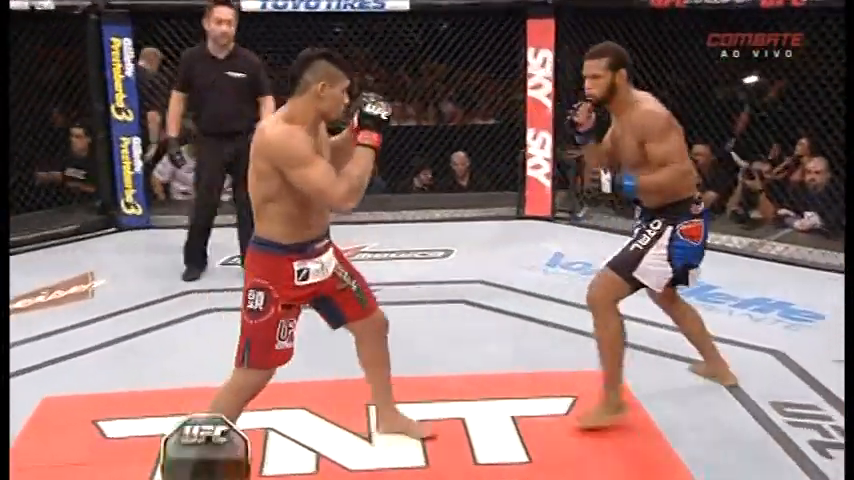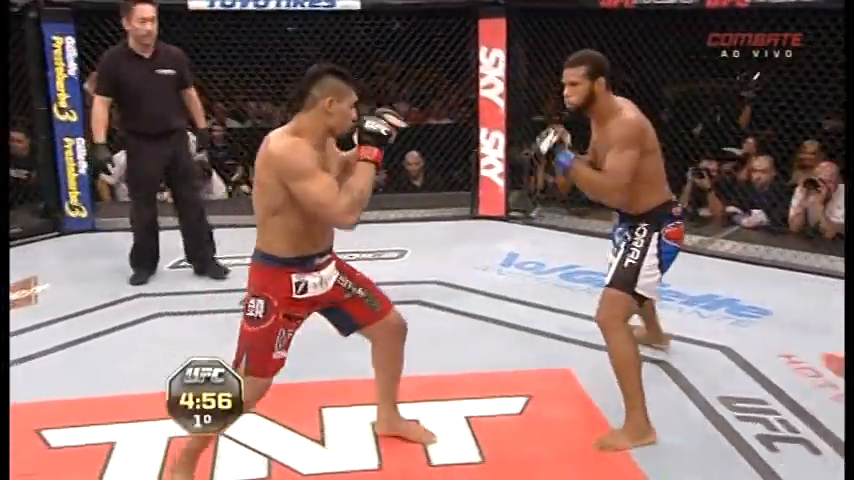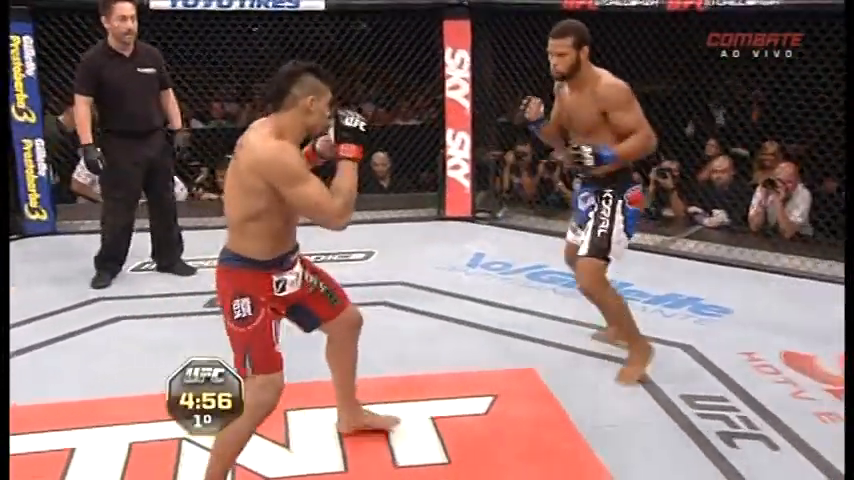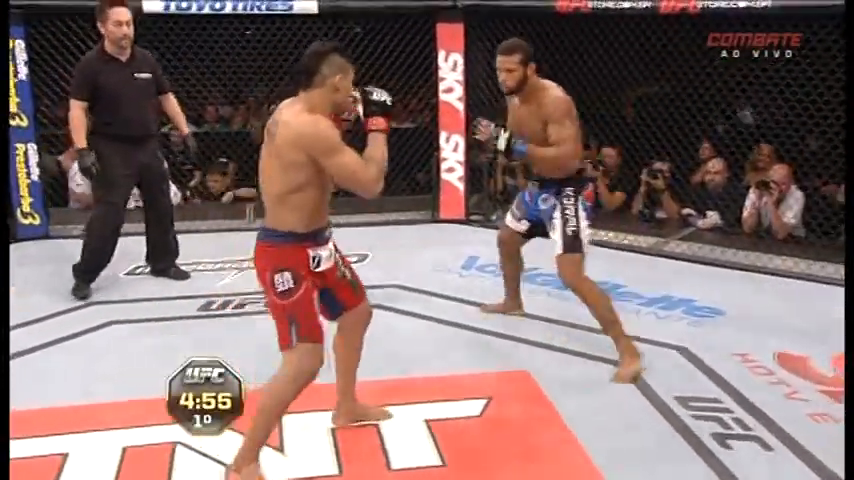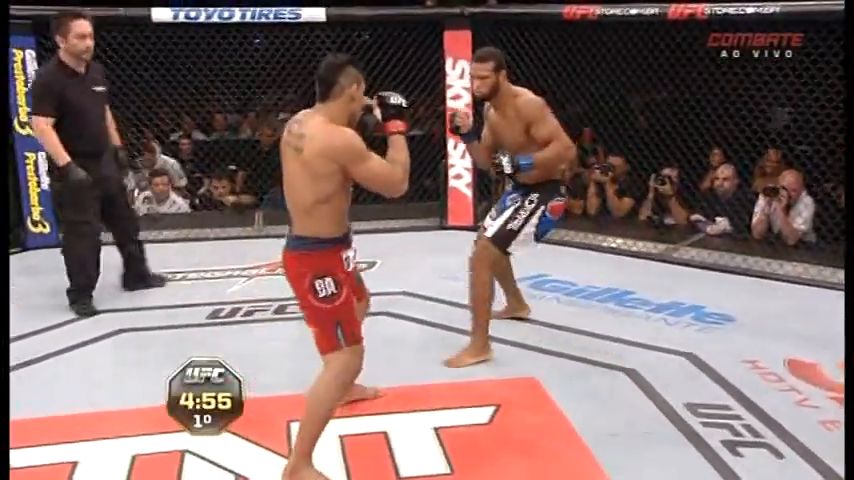
dt=0.4s
person 1, frame 1
left shoulder: (313, 125)
right shoulder: (280, 137)
left elbow: (330, 158)
right elbow: (343, 198)
left wrist: (359, 128)
right wrist: (370, 136)
left hip: (320, 251)
right hip: (278, 265)
left knee: (373, 325)
right knee: (252, 376)
left ankle: (387, 415)
person 1, frame 2
left shoulder: (322, 141)
right shoulder: (285, 150)
left elbow: (341, 171)
right elbow: (345, 213)
left wrist: (369, 145)
right wrist: (371, 151)
left hip: (323, 265)
right hip: (278, 277)
left knee: (392, 327)
right knee: (248, 387)
left ankle: (388, 417)
person 1, frame 3
left shoulder: (271, 131)
right shoulder: (271, 152)
right elbow: (336, 215)
left wrist: (319, 151)
right wrist: (350, 151)
left hip: (285, 264)
right hip: (249, 278)
left knee: (348, 321)
right knee: (264, 390)
left ankle: (350, 413)
person 1, frame 4
left shoulder: (293, 109)
right shoulder: (310, 127)
right elbow: (370, 184)
right wrist: (377, 124)
left hip: (316, 244)
right hip: (285, 253)
left knee: (357, 313)
right knee: (304, 363)
left ankle: (347, 406)
person 1, frame 5
left shoulder: (300, 123)
right shoulder: (339, 139)
right elbow: (396, 185)
left wrist: (359, 121)
right wrist: (395, 125)
left hip: (320, 248)
right hip: (317, 257)
left knee: (358, 304)
right knee: (344, 361)
left ankle: (344, 389)
person 2, frame 1
left shoulder: (649, 116)
right shoulder: (621, 112)
left elbow: (682, 175)
right elbow: (605, 165)
left wrist: (627, 184)
right wrist: (585, 135)
left hip: (675, 221)
right hip: (659, 216)
left knee: (600, 295)
right knee: (665, 296)
left ankle: (611, 402)
right ankle: (717, 366)
person 2, frame 2
left shoulder: (626, 123)
right shoulder: (601, 115)
left elbow: (609, 190)
right elbow: (597, 167)
left wrist: (563, 157)
right wrist: (567, 155)
left hip: (654, 226)
right hip: (633, 218)
left knee: (609, 316)
right knee: (625, 281)
left ankle: (638, 425)
right ankle: (654, 333)
person 2, frame 3
left shoulder: (610, 89)
right shoulder: (562, 86)
left elbow: (646, 140)
right elbow: (556, 139)
left wrist: (604, 156)
right wrist: (536, 121)
left hip: (614, 191)
right hip: (588, 186)
left knee: (589, 279)
right knee: (574, 257)
left ankle: (639, 347)
right ankle: (617, 326)
person 2, frame 4
left shoulder: (554, 100)
right shoulder: (514, 98)
left elbow: (566, 158)
left wrist: (517, 147)
right wrist: (495, 138)
left hip: (567, 190)
right hip: (539, 184)
left knee: (571, 275)
right knee: (506, 240)
left ankle: (628, 351)
right ankle: (512, 301)
person 2, frame 5
left shoulder: (528, 105)
right shoulder: (490, 109)
left elbow: (567, 150)
right elbow: (485, 161)
left wrist: (521, 162)
right wrist: (468, 136)
left hip: (541, 196)
right hip: (520, 190)
left knee: (481, 257)
right knee: (484, 243)
left ankle: (478, 345)
right ankle: (516, 304)
person 3, frame 1
left shoulder: (250, 62)
right shoulder: (191, 59)
left elbow: (266, 100)
right elbow: (178, 98)
right wrist: (172, 139)
left hip: (244, 142)
right hip: (209, 142)
left knee: (249, 205)
right knee: (203, 206)
right ankle: (195, 261)
person 3, frame 2
left shoulder: (173, 56)
right shoulder: (113, 60)
left elbow: (188, 93)
right elbow: (101, 104)
left wrist: (202, 129)
right wrist: (100, 145)
left hip: (176, 140)
right hip: (140, 145)
left knee: (192, 203)
right knee: (143, 208)
left ankle: (204, 260)
right ankle: (143, 264)
person 3, frame 3
left shoulder: (152, 55)
right shoulder: (93, 60)
left elbow: (166, 94)
right elbow: (82, 105)
left wrist: (177, 130)
right wrist: (88, 146)
left hip: (155, 141)
right hip: (118, 145)
left knee: (165, 203)
right knee: (118, 209)
left ankle: (168, 258)
right ankle: (107, 266)
person 3, frame 4
left shoulder: (147, 60)
right shoulder: (90, 65)
left elbow: (166, 98)
right elbow: (77, 109)
left wrist: (185, 132)
right wrist: (82, 150)
left hip: (148, 146)
right hip: (111, 150)
left knee: (161, 207)
right knee: (107, 213)
left ankle: (163, 262)
right ankle: (84, 275)
person 3, frame 5
left shoulder: (97, 72)
right shoulder: (49, 79)
right elbow: (41, 126)
left wrist: (117, 148)
right wrist: (66, 165)
left hip: (103, 162)
right hip: (73, 169)
left knee: (125, 220)
right knee: (82, 232)
left ankle: (137, 275)
right ankle: (80, 294)
